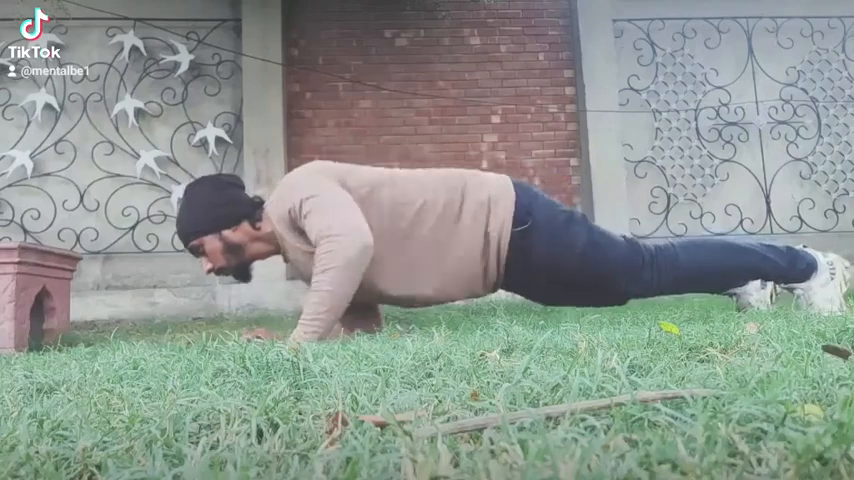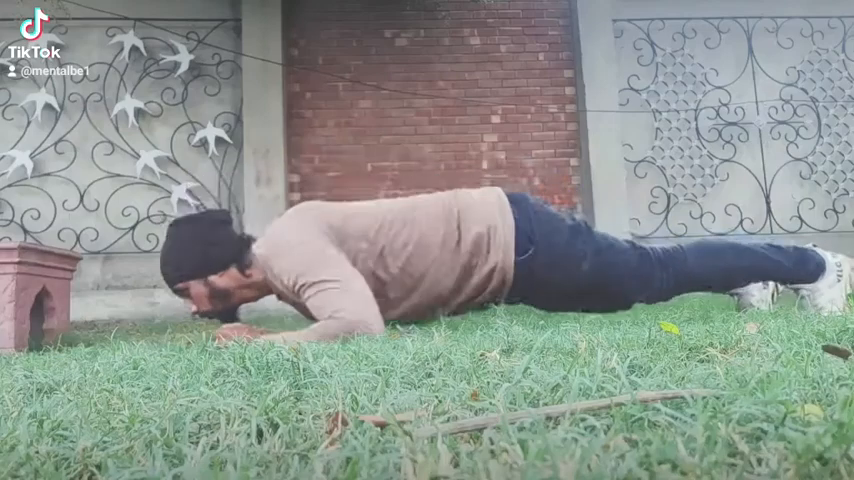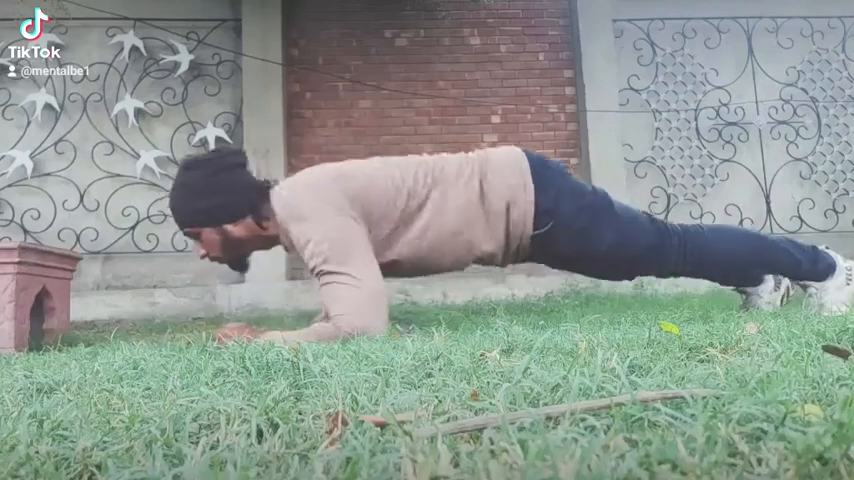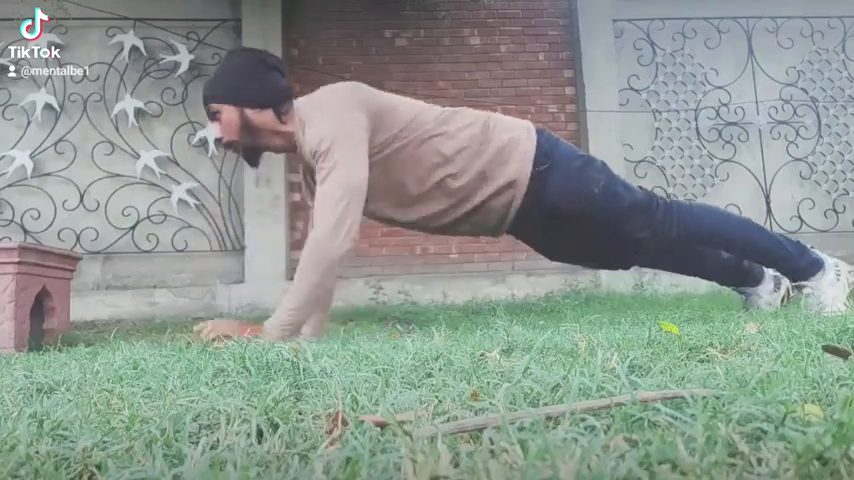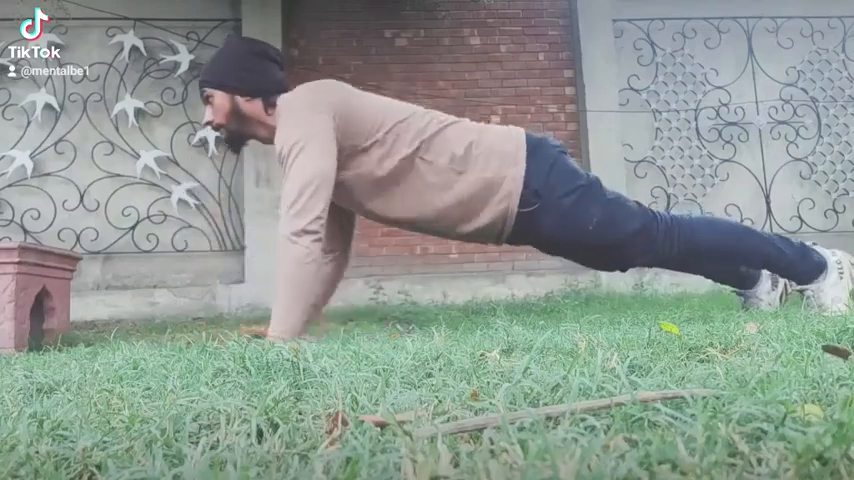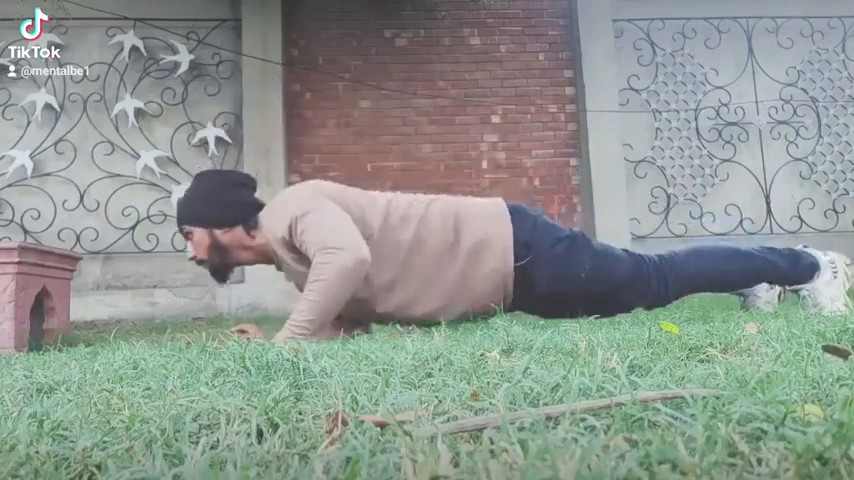
dt=0.4s
person 1, frame 1
left shoulder: (301, 191)
right shoulder: (300, 251)
left elbow: (356, 247)
right elbow: (362, 318)
left wrist: (300, 343)
right wrist: (319, 339)
left hip: (510, 222)
right hip: (505, 264)
left knee: (650, 267)
right knee: (635, 284)
right ankle: (744, 282)
person 1, frame 2
left shoulder: (289, 249)
right shoulder: (292, 247)
left elbow: (361, 323)
right elbow: (363, 309)
left wrist: (268, 343)
right wrist: (301, 335)
left hip: (510, 241)
right hip: (498, 244)
left knee: (657, 273)
right knee: (638, 276)
right ankle: (749, 279)
person 1, frame 3
left shoulder: (312, 213)
right shoulder: (292, 195)
left elbow: (362, 325)
right elbow: (343, 303)
left wrist: (267, 341)
right wrist: (314, 330)
left hip: (529, 200)
right hip: (509, 196)
left knee: (668, 249)
right knee: (639, 259)
right ankle: (760, 278)
person 1, frame 4
left shoulder: (330, 112)
right shoulder: (308, 146)
left elbow: (335, 235)
right elbow: (323, 242)
left wrist: (272, 333)
right wrist: (308, 339)
left hip: (532, 169)
right hip: (515, 204)
left knee: (659, 225)
right knee: (628, 250)
right ankle: (759, 283)
person 1, frame 5
left shoulder: (303, 109)
right shoulder: (309, 142)
left elbow: (303, 232)
right elbow: (331, 252)
left wrist: (280, 340)
right wrist: (293, 326)
left hip: (522, 181)
right hip: (511, 205)
left knee: (657, 237)
right knee: (638, 245)
right ankle: (759, 280)
person 1, frame 6
left shoulder: (296, 209)
right shoulder: (291, 259)
left elbow: (350, 259)
right elbow: (350, 326)
left wrist: (288, 344)
right wrist: (285, 341)
left hip: (513, 252)
right hip: (505, 279)
left knee: (653, 279)
right knee: (632, 289)
right ankle: (753, 280)
